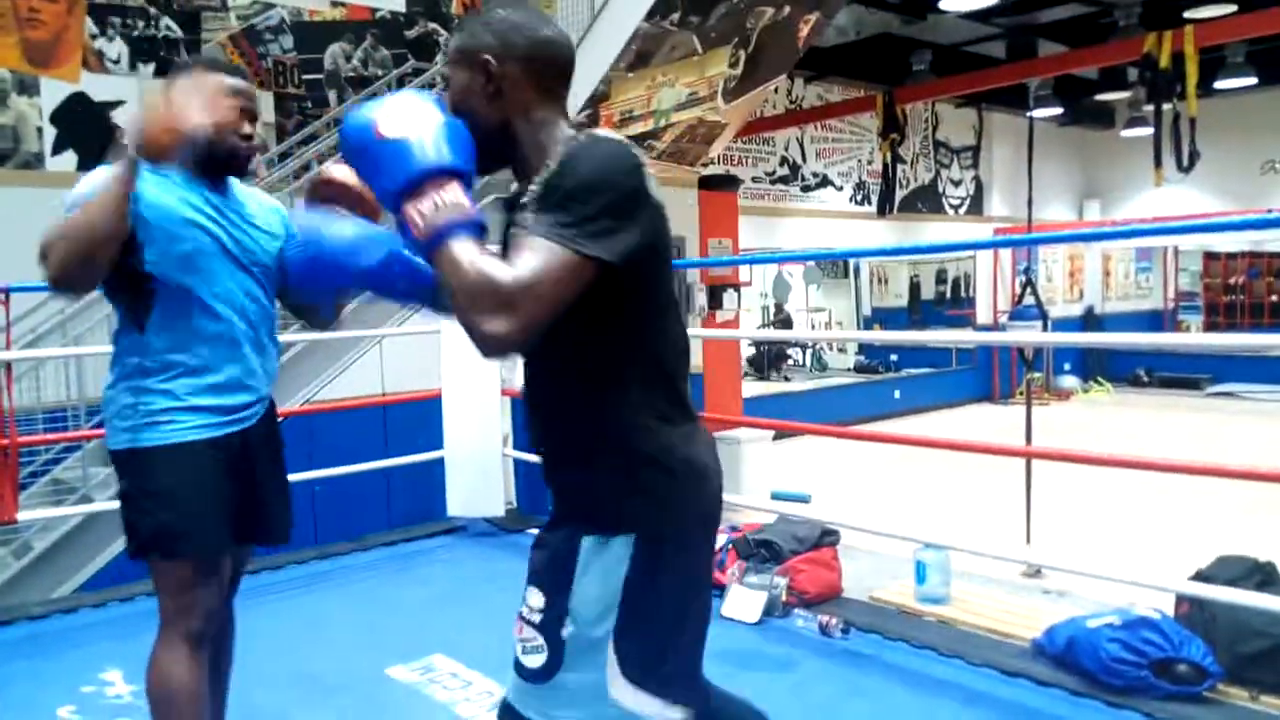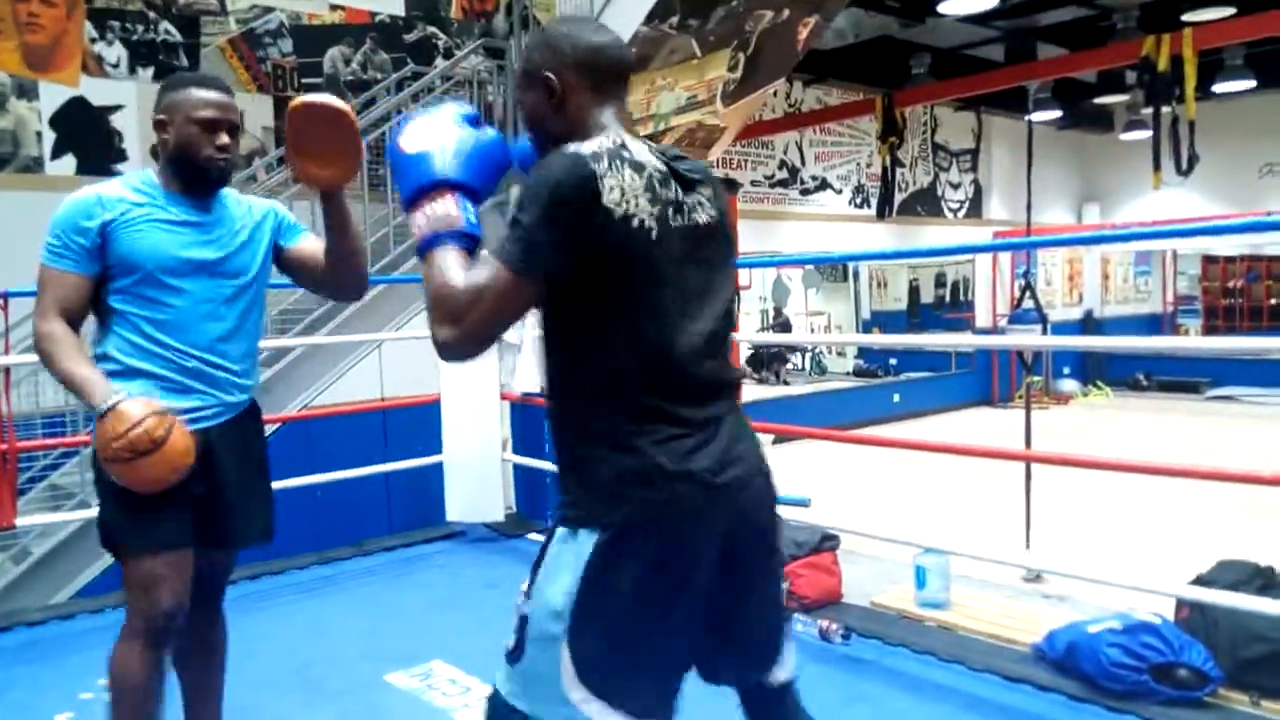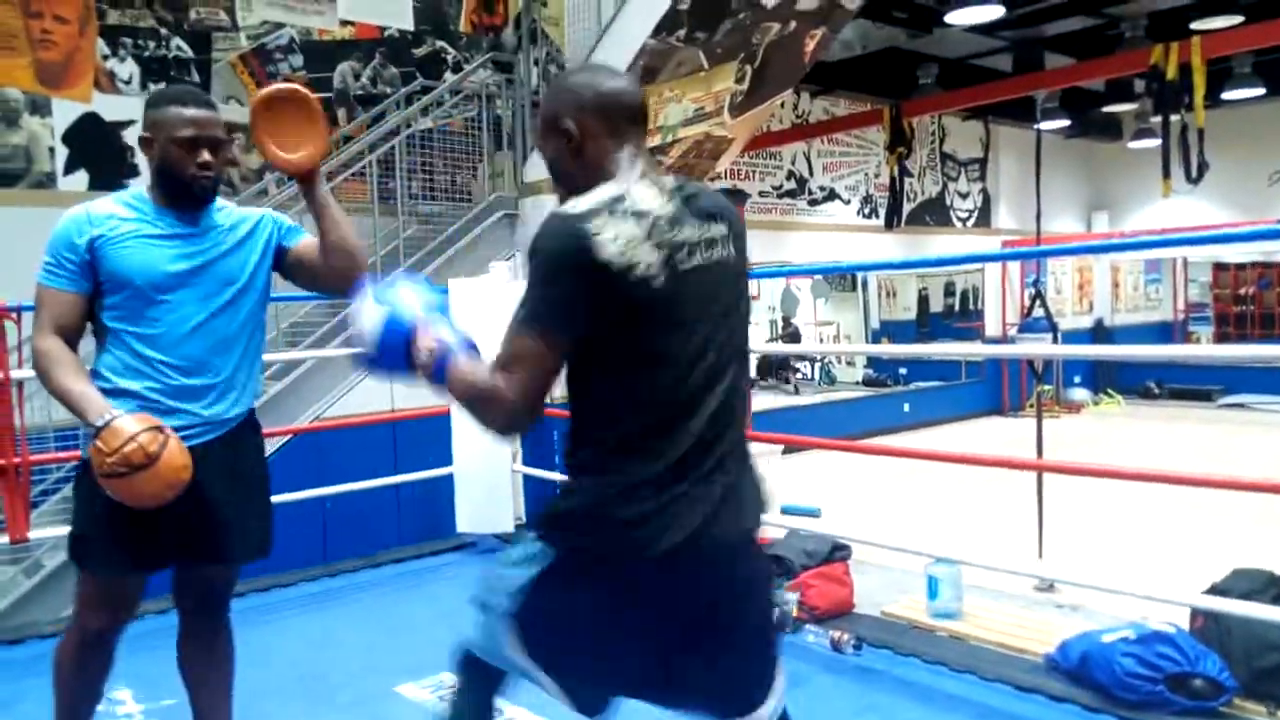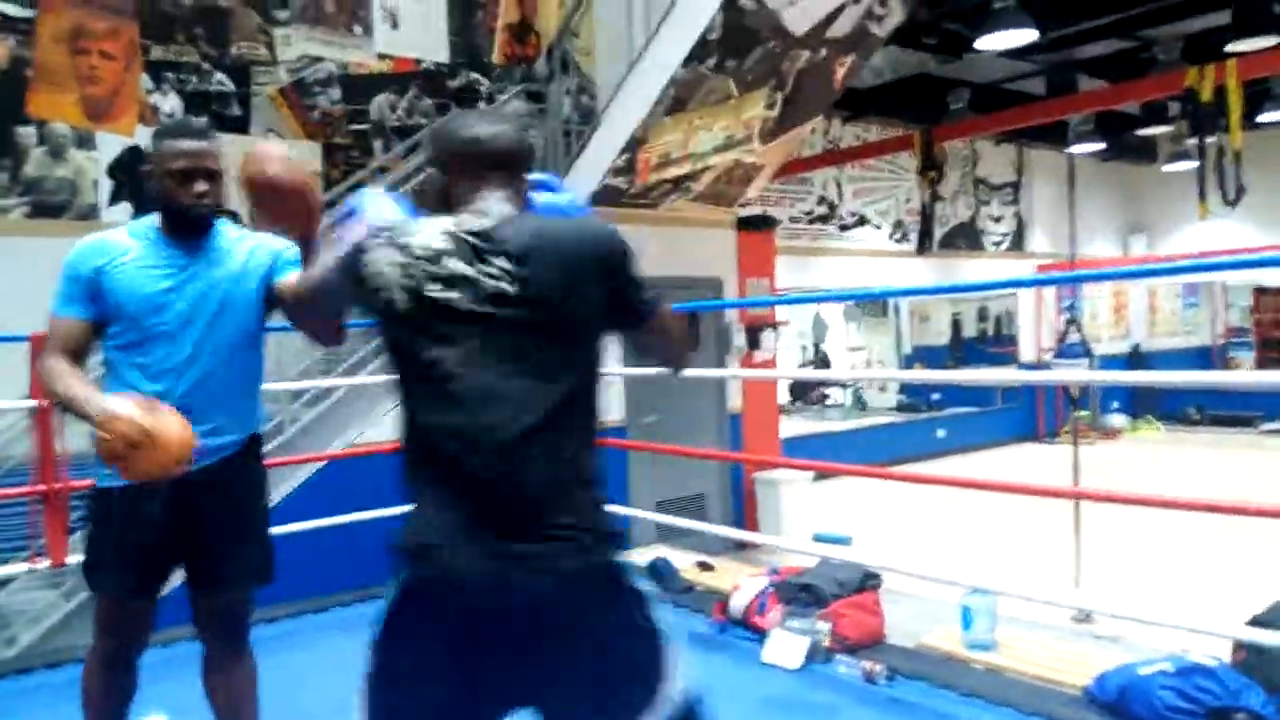
dt=0.3s
person 1, frame 1
left shoulder: (595, 169)
right shoulder: (546, 186)
left elbow: (501, 320)
left wrist: (429, 200)
left hip: (629, 502)
right hip: (638, 491)
person 1, frame 2
left shoulder: (571, 180)
right shoulder: (702, 184)
left elbow: (457, 331)
left wrist: (436, 205)
left hip: (634, 504)
right hip: (736, 483)
person 1, frame 3
left shoulder: (577, 233)
right shoulder: (718, 215)
left elbow: (510, 406)
left wrist: (438, 354)
left hip: (611, 532)
right hip: (722, 525)
person 1, frame 4
left shoulder: (386, 256)
right shoulder: (589, 246)
left elbow: (315, 290)
right elbow: (673, 350)
left hip: (445, 572)
right hip: (570, 566)
person 2, frame 1
left shoulder: (266, 211)
right shoulder: (126, 188)
left elbow: (318, 311)
right elbow: (64, 269)
left wrist: (339, 241)
right wrist: (137, 158)
left hip: (249, 424)
right hip: (168, 431)
left knee: (218, 598)
right knee: (188, 617)
person 2, frame 2
left shoulder: (262, 218)
right shoulder: (97, 208)
left elbow: (349, 284)
right elbow: (52, 323)
left wrist: (331, 192)
right wrist: (108, 401)
left hip: (231, 430)
left knee: (206, 598)
right knee: (158, 607)
person 2, frame 3
left shoulder: (258, 229)
right shoulder: (89, 227)
left elbow: (347, 277)
right elbow: (50, 340)
left wrist: (310, 180)
right wrist: (104, 418)
left hip: (226, 446)
left knee: (208, 607)
right knee: (99, 620)
person 2, frame 4
left shoulder: (263, 254)
right shoulder: (99, 256)
left elbow: (327, 329)
right elbow: (54, 363)
left wrist: (309, 236)
right wrist: (105, 410)
left hip: (228, 468)
right hip: (129, 474)
left knee: (227, 631)
right knee: (118, 640)
